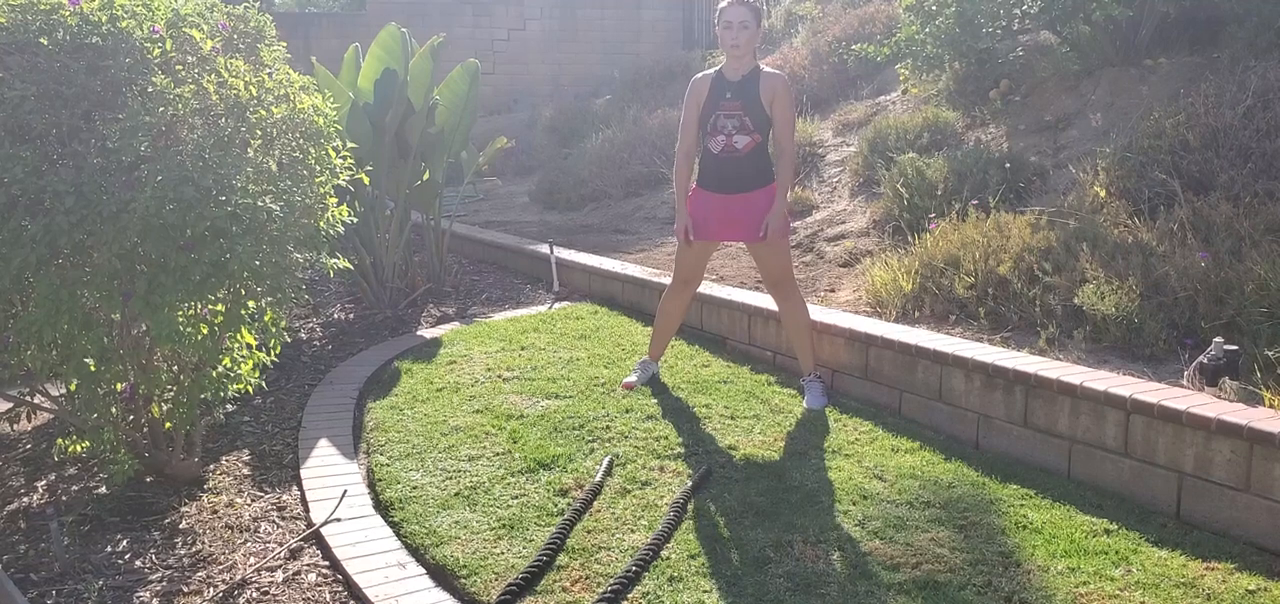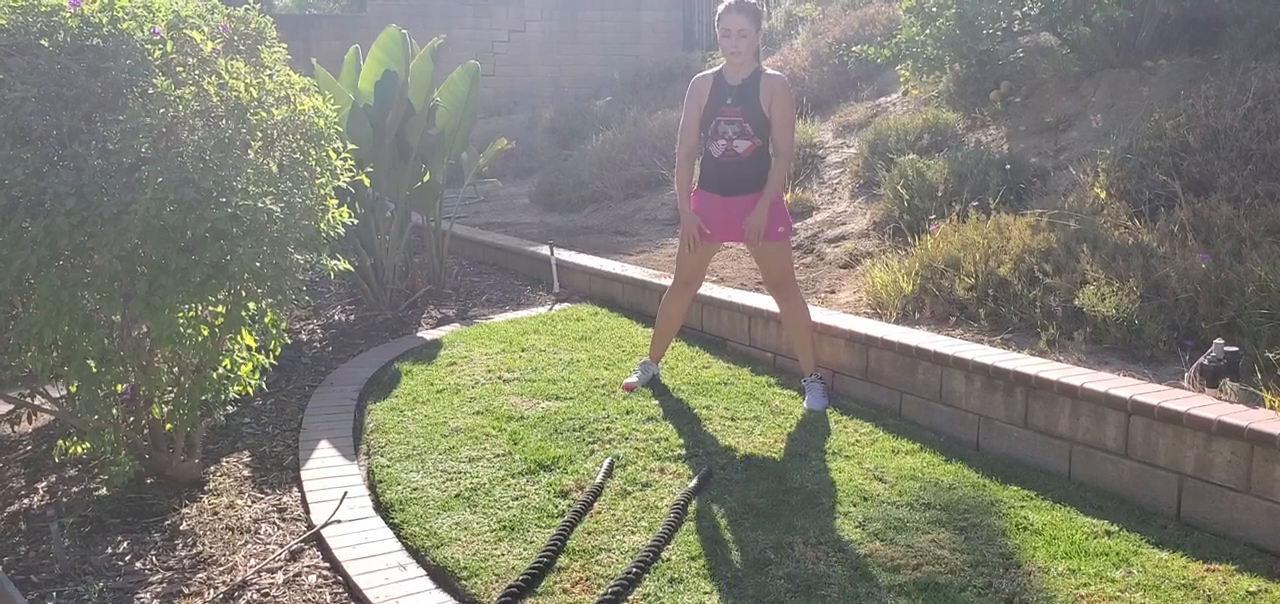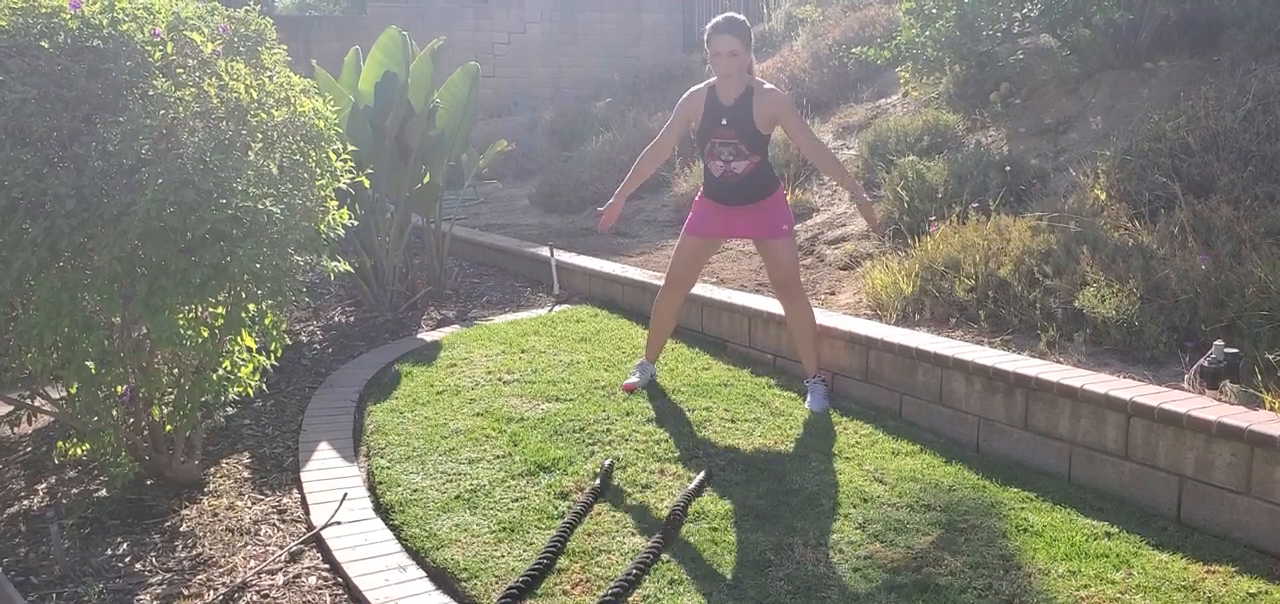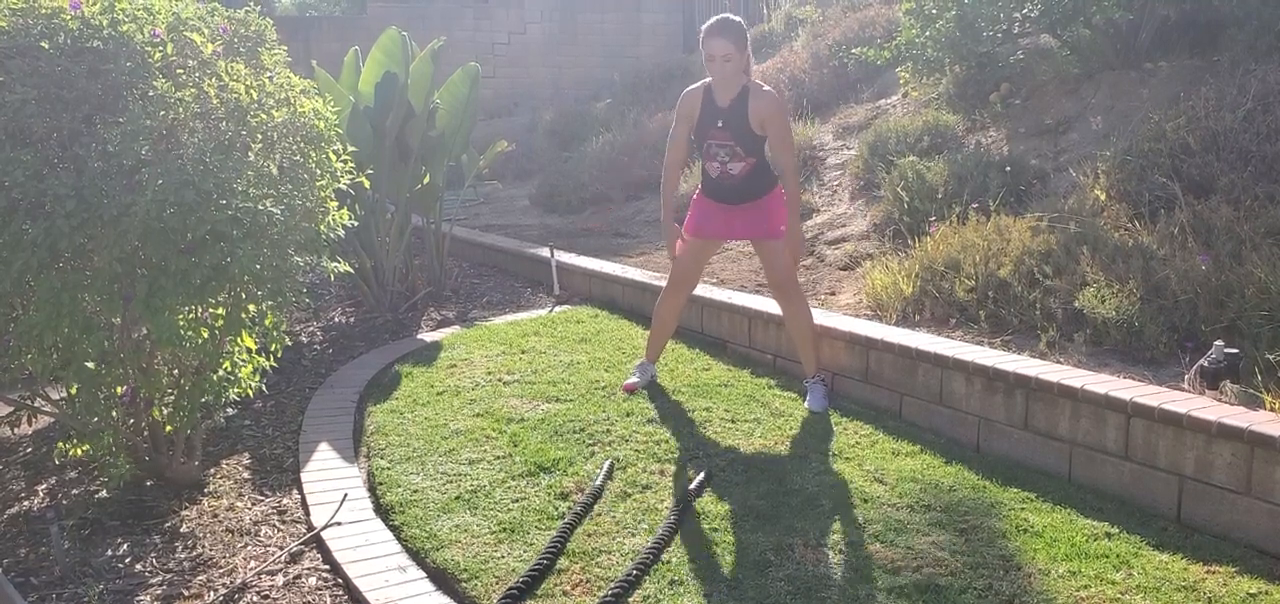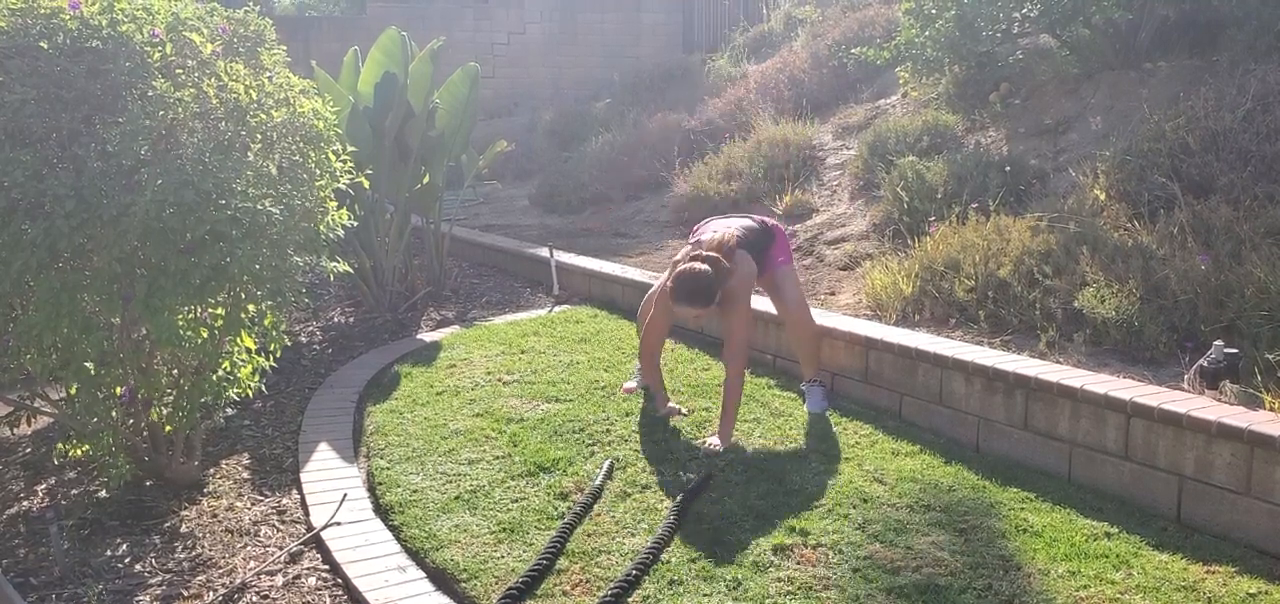
dt=1s
person 1, frame 1
left shoulder: (773, 83)
right shoulder: (701, 84)
left elbow: (786, 151)
right elbow: (685, 151)
left wrist: (779, 208)
right wrist: (680, 209)
left hip: (758, 199)
right hip: (707, 199)
left knee: (783, 286)
right knee: (682, 283)
left ankle: (811, 376)
right ankle: (650, 361)
person 1, frame 2
left shoulder: (774, 86)
right shoulder: (702, 85)
left elbow: (783, 154)
right elbow: (685, 152)
left wrist: (762, 210)
right wrist: (685, 211)
left hip: (759, 201)
right hip: (708, 200)
left knee: (783, 288)
right knee: (683, 284)
left ankle: (812, 377)
right ankle: (650, 363)
person 1, frame 3
left shoulder: (769, 99)
right shoulder: (696, 99)
left elbow: (813, 148)
right elbow: (659, 149)
left wrist: (857, 193)
right wrist: (620, 196)
left hip: (764, 204)
right hip: (712, 205)
left knee: (789, 289)
right knee: (673, 285)
left ankle: (815, 379)
right ankle: (647, 364)
person 1, frame 4
left shoulder: (765, 101)
right shoulder: (691, 100)
left elbow: (788, 167)
right elbow: (675, 161)
left wrist: (794, 227)
right wrist: (667, 220)
left hip: (761, 204)
right hip: (710, 204)
left knee: (786, 290)
right knee: (676, 286)
left ankle: (815, 378)
right ankle: (647, 365)
person 1, frame 5
left shoulder: (734, 284)
right shoulder: (673, 285)
left elbow: (735, 366)
right elbow: (648, 348)
left wrist: (724, 434)
right wrist: (660, 401)
left hip: (766, 239)
right hip: (706, 243)
left knee: (797, 317)
right knee: (648, 313)
left ankle: (812, 384)
right ankle: (646, 374)
